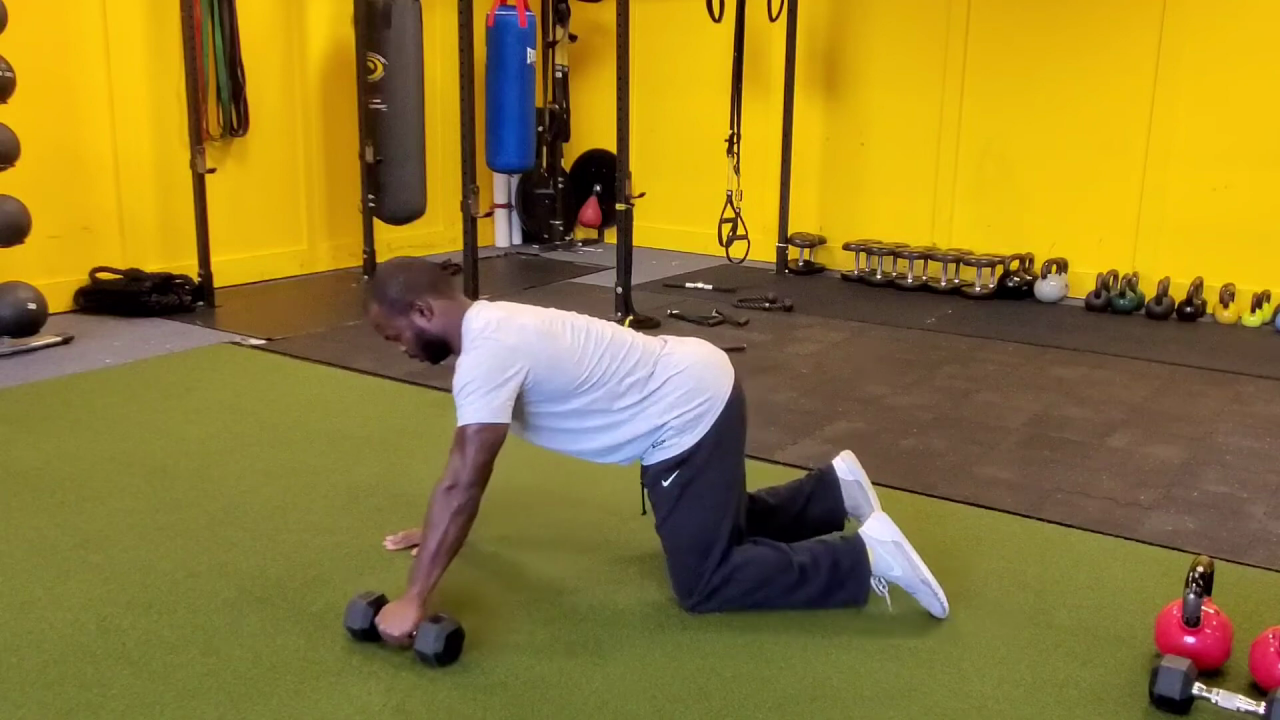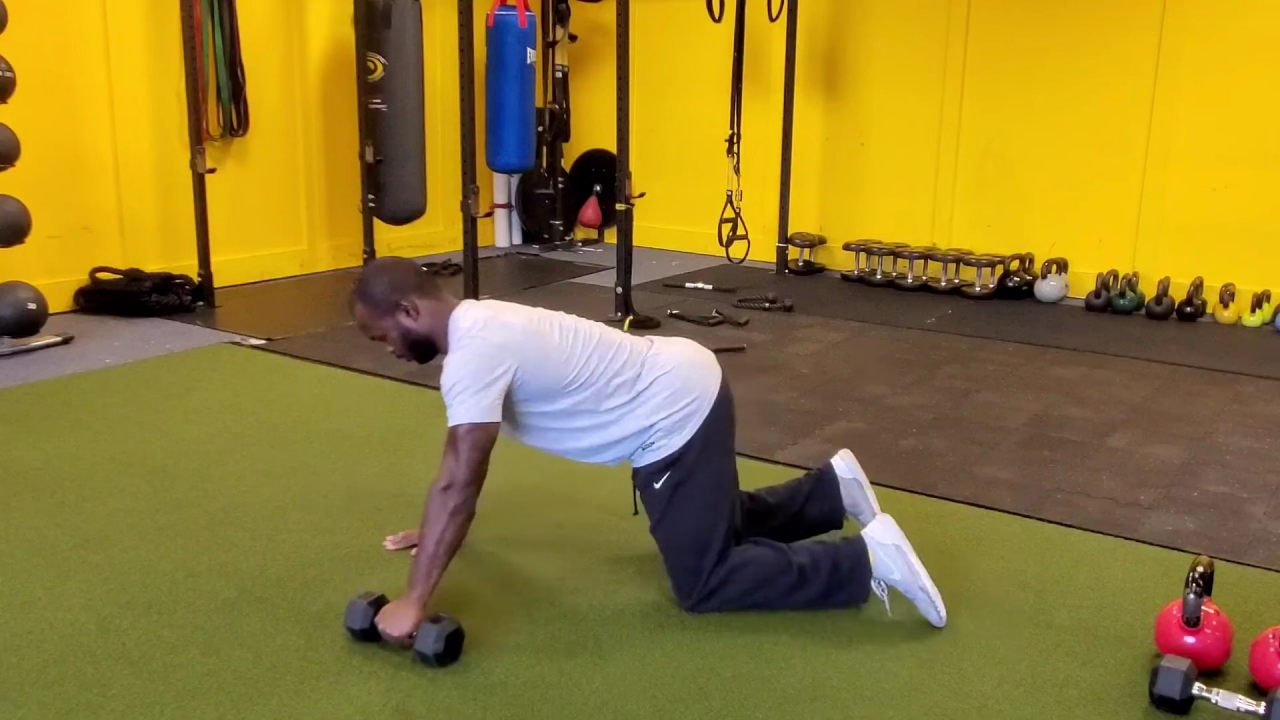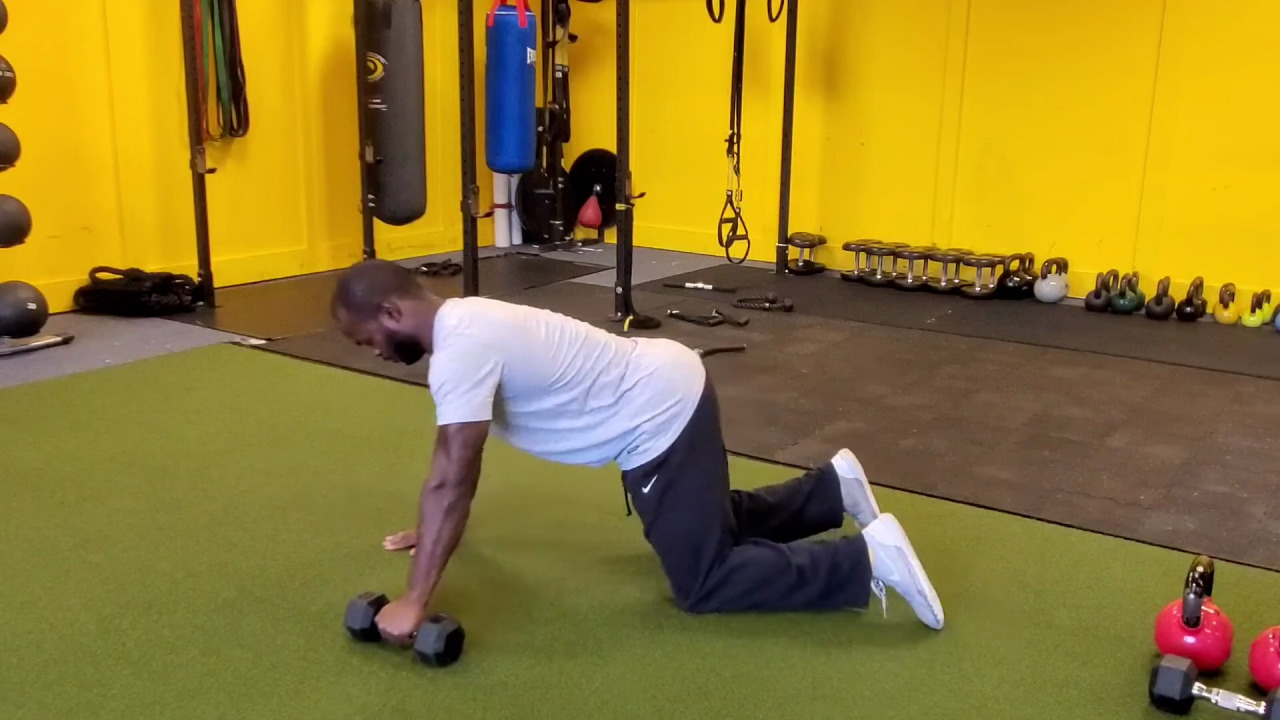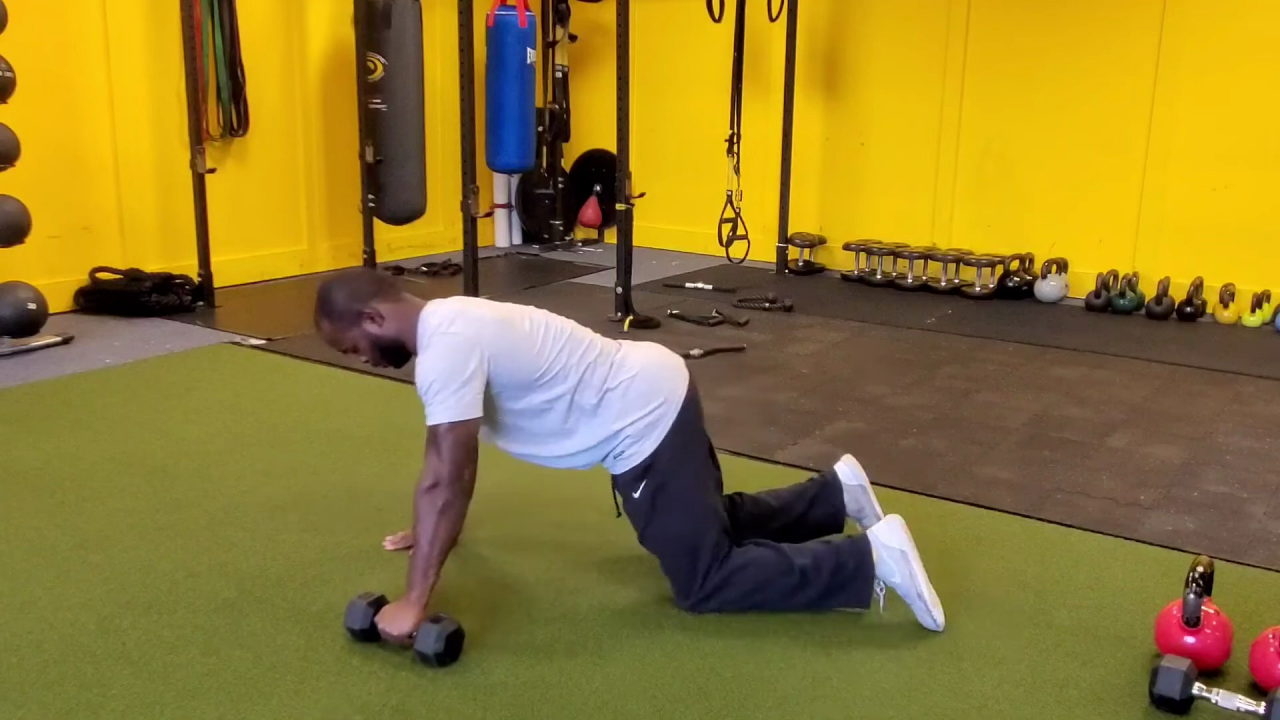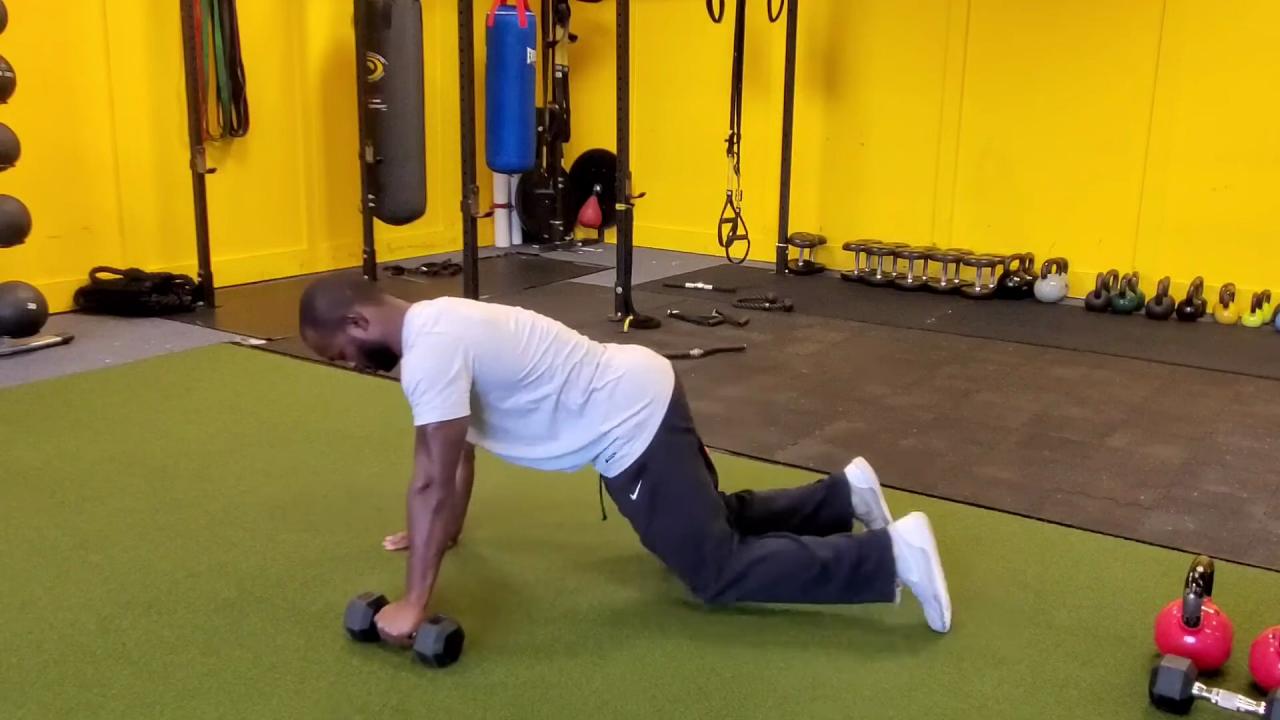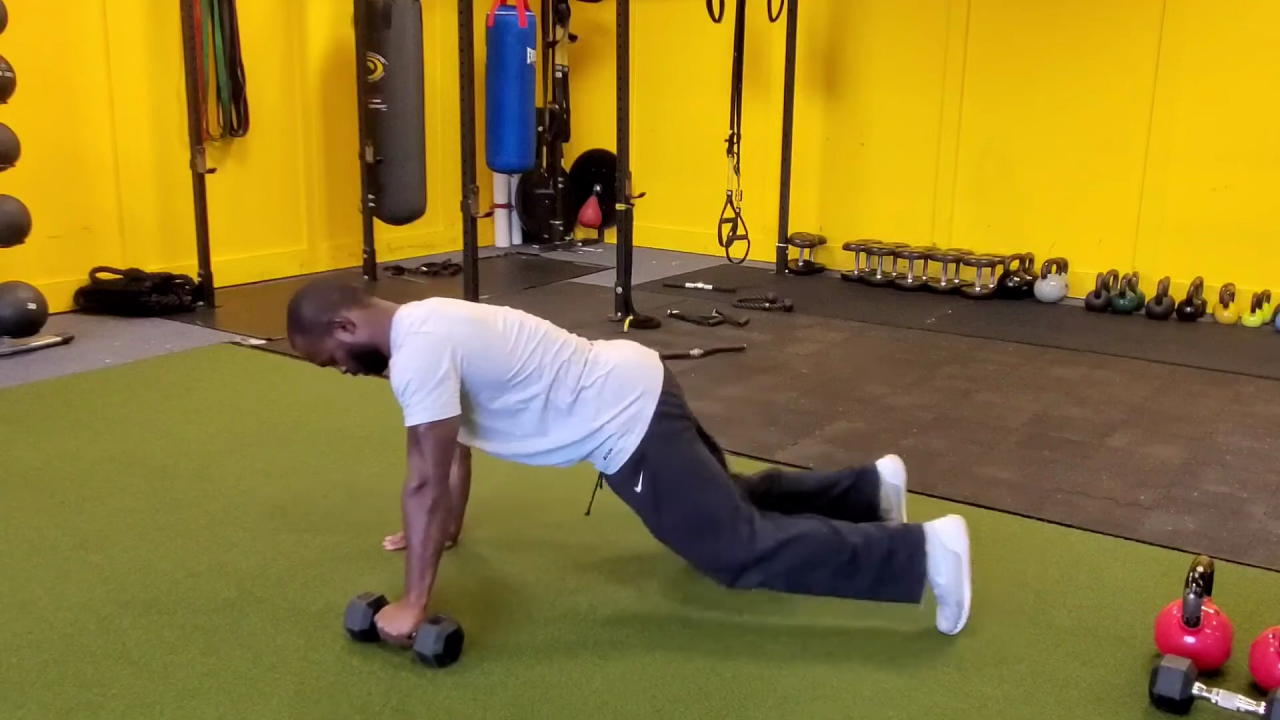
dt=0.1s
person 1, frame 1
left shoulder: (487, 354)
right shoulder: (488, 325)
left elbow: (462, 481)
right elbow: (471, 462)
left wrist: (413, 600)
right wrist: (437, 531)
left hip: (690, 411)
right hip: (693, 385)
left knee: (703, 583)
right knee: (713, 528)
left ankle: (865, 557)
right ankle: (831, 488)
person 1, frame 2
left shoulder: (473, 353)
right shoulder: (477, 324)
left elbow: (457, 481)
right elbow: (468, 461)
left wrist: (416, 601)
right wrist: (439, 530)
left hip: (674, 414)
right hip: (681, 387)
left knee: (705, 582)
right knee: (715, 527)
left ankle: (868, 557)
right ankle: (831, 487)
person 1, frame 3
left shoulder: (460, 349)
right shoulder: (463, 322)
left elbow: (449, 481)
right elbow: (464, 458)
left wrist: (413, 602)
right wrist: (435, 531)
left hip: (660, 417)
right hip: (668, 388)
left knee: (703, 582)
right knee: (709, 528)
left ankle: (866, 558)
right ankle: (830, 488)
person 1, frame 4
left shoulder: (444, 350)
right shoulder: (449, 324)
left elbow: (442, 479)
right elbow: (464, 452)
left wrist: (415, 601)
right wrist: (444, 530)
left hip: (646, 421)
right hip: (651, 391)
left knee: (708, 582)
right knee: (712, 526)
left ankle: (874, 557)
right ankle: (836, 491)
person 1, frame 5
left shoulder: (429, 348)
right shoulder: (436, 324)
left elbow: (433, 479)
right elbow: (458, 453)
left wrist: (412, 602)
right wrist: (442, 531)
left hip: (633, 423)
right hip: (641, 393)
left knee: (720, 571)
right knee: (714, 523)
left ankle: (889, 553)
right ankle: (842, 494)
person 1, frame 6
left shoulder: (417, 352)
right shoulder: (427, 327)
left elbow: (425, 479)
right elbow: (456, 446)
left wrist: (414, 602)
right wrist: (446, 530)
left hip: (628, 419)
right hip: (630, 387)
left knee: (741, 548)
right knee: (733, 499)
left ankle: (926, 551)
right ankle: (870, 484)
